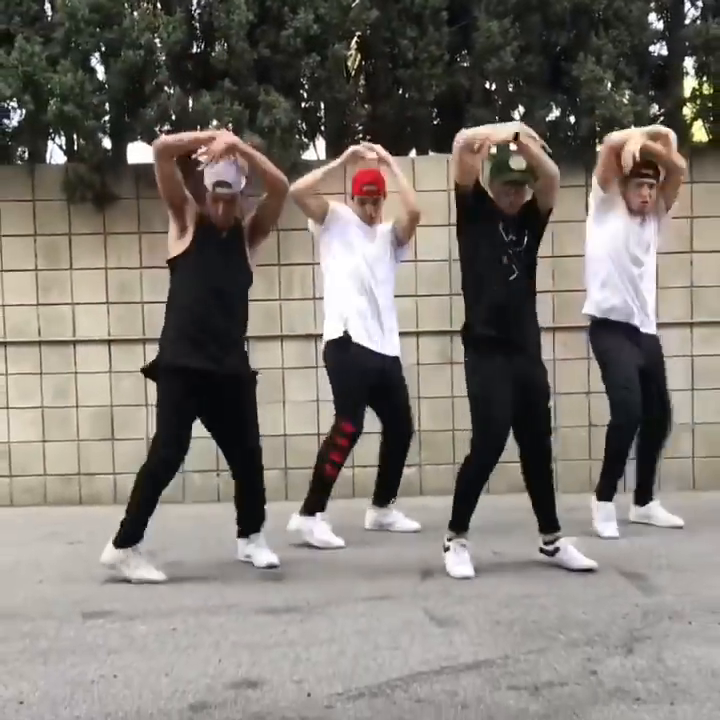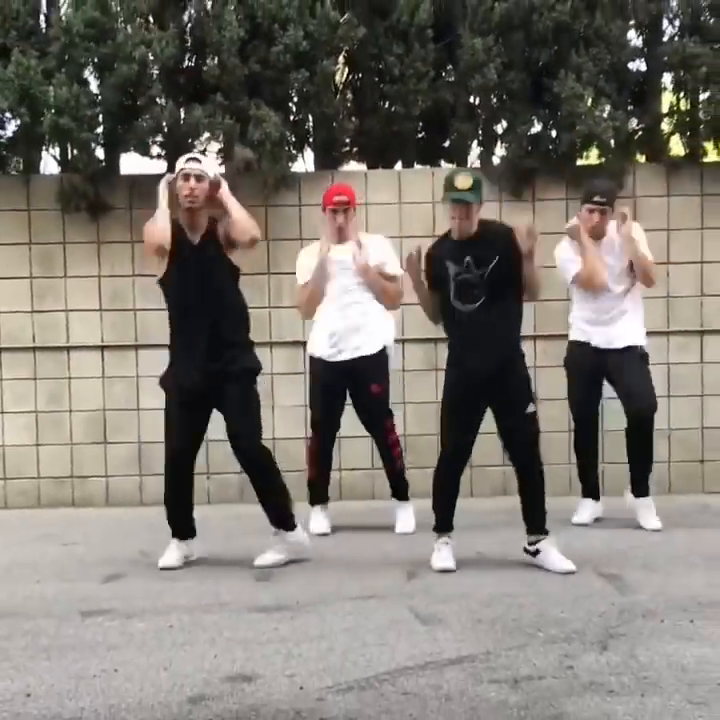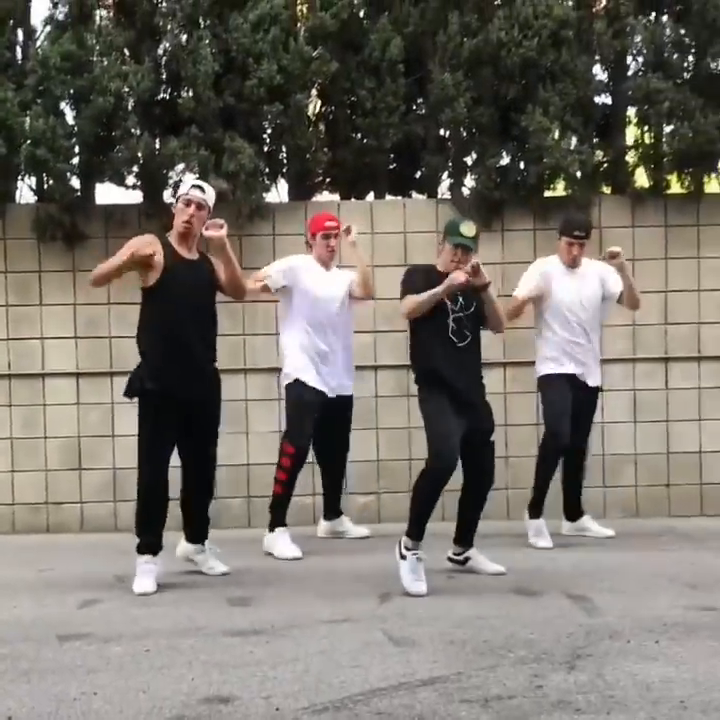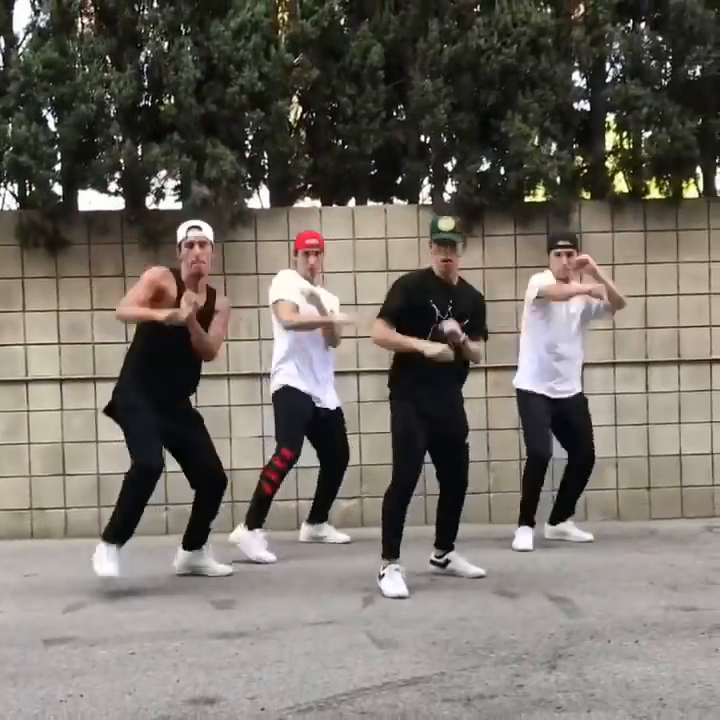
dt=0.4s
person 1, frame 1
left shoulder: (250, 233)
right shoulder: (185, 219)
left elbow: (279, 189)
right elbow: (161, 152)
left wrist: (239, 146)
left hip: (228, 366)
right hip: (180, 362)
left knee: (247, 458)
right knee: (168, 453)
left ankle: (251, 534)
right ankle: (125, 547)
person 1, frame 2
left shoulder: (225, 230)
right shoulder: (162, 231)
left elbow: (247, 236)
right elbow: (158, 243)
left wrist: (226, 197)
right wrist: (162, 196)
left hip: (233, 357)
right hip: (188, 362)
left knee: (248, 444)
right knee: (178, 453)
left ankle: (289, 534)
right ankle: (182, 538)
person 1, frame 3
left shoulder: (206, 260)
right shoulder: (149, 245)
left elbow: (238, 291)
right elbow: (97, 279)
left wrist: (222, 244)
right wrist: (134, 260)
left hip: (201, 375)
right hip: (159, 377)
left knee: (201, 464)
right knee: (155, 464)
left ankle: (195, 544)
right ankle: (148, 556)
person 1, frame 4
left shoulder: (217, 303)
right shoulder: (158, 278)
left elbow: (209, 351)
right elbow: (126, 312)
left wrist: (190, 320)
right wrist: (165, 315)
left hip: (177, 403)
right hip: (137, 396)
left knee: (213, 479)
right knee: (149, 465)
left ankle: (192, 551)
right ankle: (109, 546)
person 2, frame 1
left shoulder: (533, 216)
right shoulder: (475, 210)
left elbow: (549, 178)
right elbow: (464, 145)
left wrist: (525, 143)
right wrist: (507, 131)
left hip: (525, 351)
right hip: (485, 351)
left knee: (538, 450)
right knee: (487, 448)
left ankle: (552, 538)
right ankle: (456, 539)
person 2, frame 2
left shoulder: (503, 238)
right shoulder: (437, 252)
left elbow: (531, 293)
right elbow: (434, 313)
left wrist: (529, 256)
right wrist: (416, 279)
left hip: (508, 367)
right hip: (463, 371)
left knee: (526, 455)
right knee: (453, 455)
left ankle: (538, 541)
right ankle: (442, 538)
person 2, frame 3
left shoulder: (472, 289)
right shoulder: (420, 275)
left elbow: (497, 324)
right elbow: (406, 311)
left wrist: (483, 288)
right wrist: (447, 284)
left hip: (473, 393)
right hip: (438, 391)
left knee: (482, 474)
right knee: (442, 461)
left ankle: (462, 550)
right ankle: (410, 545)
person 2, frame 4
left shoulder: (471, 298)
right shoulder: (411, 284)
left elbow: (476, 353)
right elbow: (379, 332)
left wrist: (462, 340)
right wrist: (425, 346)
left hip: (449, 402)
right hip: (410, 399)
left knee: (456, 479)
right knee: (406, 477)
left ankle: (443, 553)
right ankle: (389, 566)
person 3, frame 1
left shoulder: (392, 234)
right shoulder: (335, 220)
left elbow: (414, 212)
right elbow: (298, 192)
left wrist: (389, 161)
right wrist: (342, 160)
left hip: (385, 344)
right hip: (347, 340)
left knee: (400, 426)
right knee: (348, 424)
left ankle: (383, 507)
right ankle: (311, 515)
person 3, frame 2
left shoulder: (379, 246)
right shoulder: (312, 254)
left elbow: (394, 299)
right elbow: (305, 306)
left wrist: (367, 269)
right wrist: (321, 262)
left hip: (369, 348)
right hip: (325, 352)
left knee: (380, 423)
right knee: (322, 432)
left ankle: (403, 502)
right ankle: (318, 506)
person 3, frame 3
left shoulder: (345, 277)
right shoulder: (293, 266)
left elbow: (367, 291)
right elbow: (252, 283)
left wrist: (357, 250)
right wrist: (263, 285)
left hip: (340, 379)
right hip: (304, 376)
left knee: (335, 451)
right knee: (296, 447)
left ankle: (332, 518)
right ankle: (276, 530)
person 3, frame 4
left shoulder: (326, 296)
right shoulder: (285, 281)
left elbow: (334, 339)
right elbow: (288, 320)
left wrist: (321, 304)
right wrist: (329, 319)
left hip: (323, 390)
right hip: (293, 385)
left knee: (338, 457)
right knee: (288, 452)
left ankle: (316, 523)
right ankle: (250, 529)
person 4, frame 1
left shoulder: (655, 215)
right shoulder: (606, 204)
left elbow: (678, 172)
right elbow: (610, 145)
left wrist: (658, 146)
left hip: (645, 330)
right hip: (610, 325)
left knee: (657, 416)
right knee: (627, 411)
left ankle: (644, 502)
right ankle: (604, 501)
person 4, frame 2
left shoulder: (629, 233)
right shoulder: (568, 247)
left elbow: (648, 278)
right elbow: (597, 282)
left wrist: (629, 231)
right wrist: (585, 243)
left hip: (627, 344)
right hip: (584, 345)
left knee: (643, 411)
right knee: (585, 425)
left ankle: (640, 495)
right ankle: (590, 498)
person 4, frame 3
left shoulder: (598, 271)
right shoulder: (542, 270)
left elbow: (633, 304)
right elbow: (510, 313)
left wrist: (621, 268)
right wrist: (529, 297)
left hip: (589, 374)
right hip: (556, 372)
left knee: (576, 447)
right knee: (557, 439)
left ankle: (574, 518)
right ankle: (535, 517)
person 4, frame 4
left shoulder: (590, 289)
right shoulder: (540, 282)
left elbow: (618, 304)
right elbow: (555, 293)
left wrist: (595, 273)
left hip: (570, 390)
right hip: (534, 387)
left knee: (584, 456)
right knee: (539, 454)
left ankle: (558, 521)
right ankle: (525, 527)
